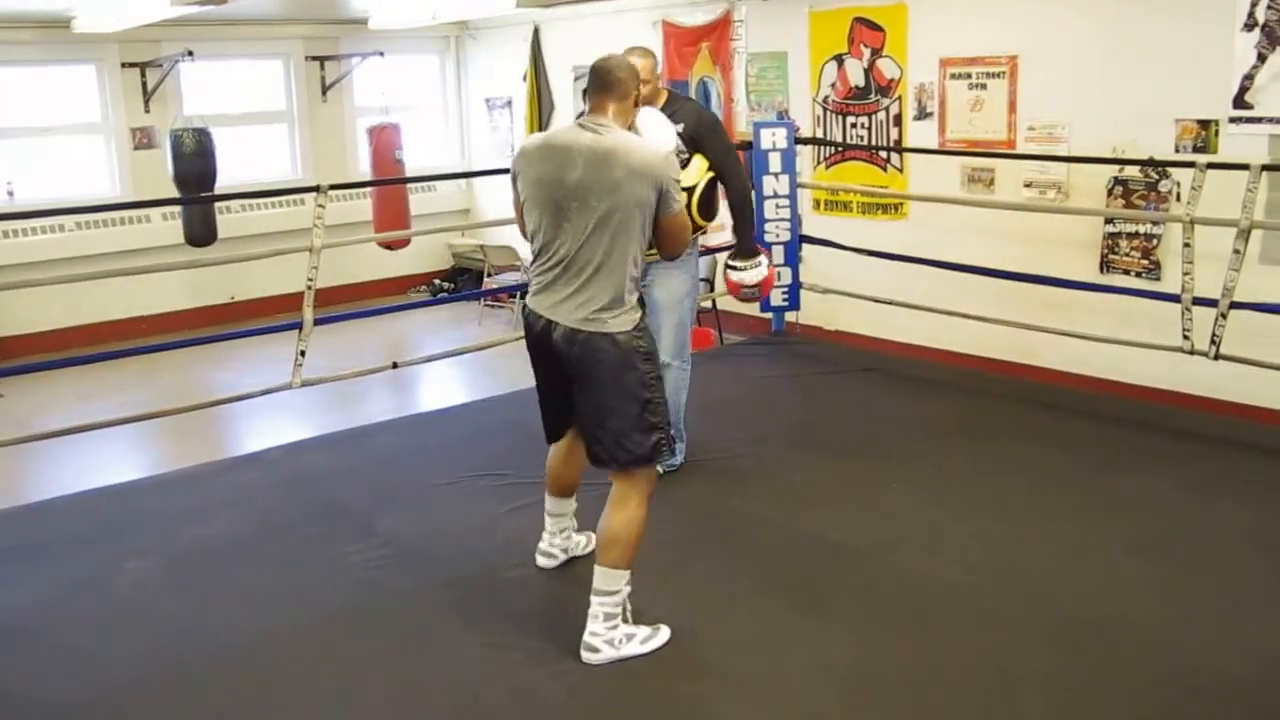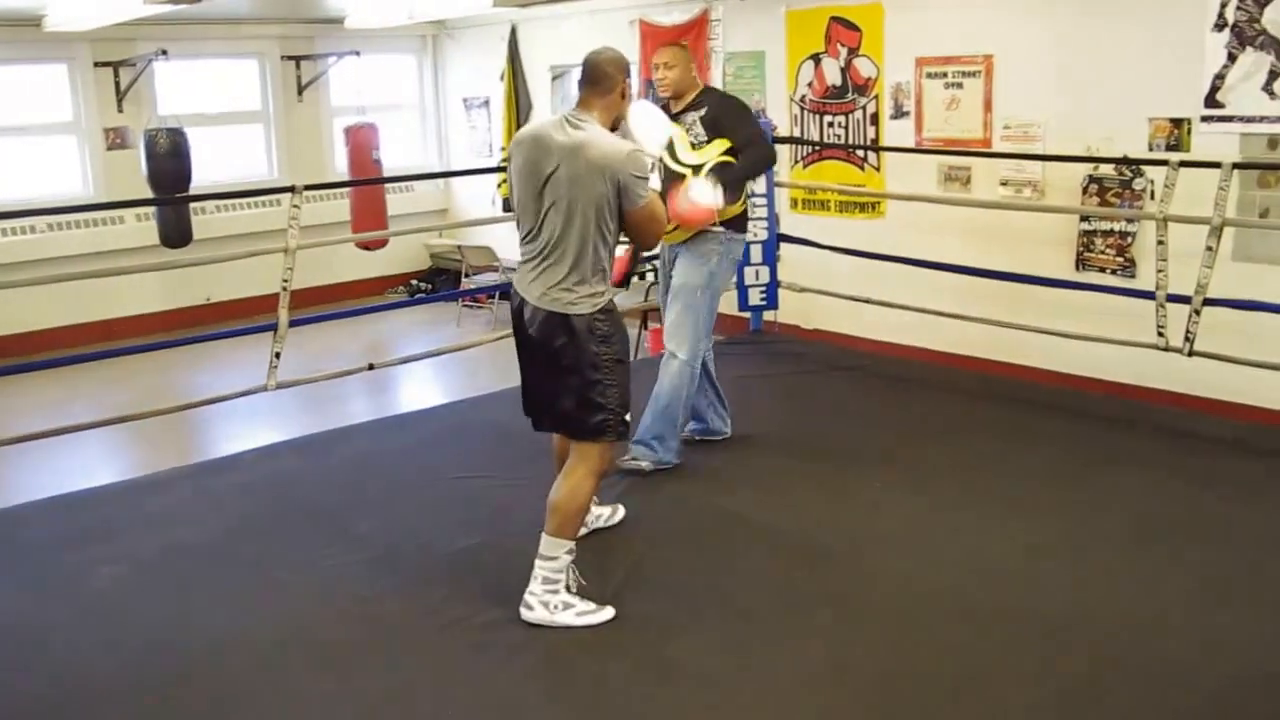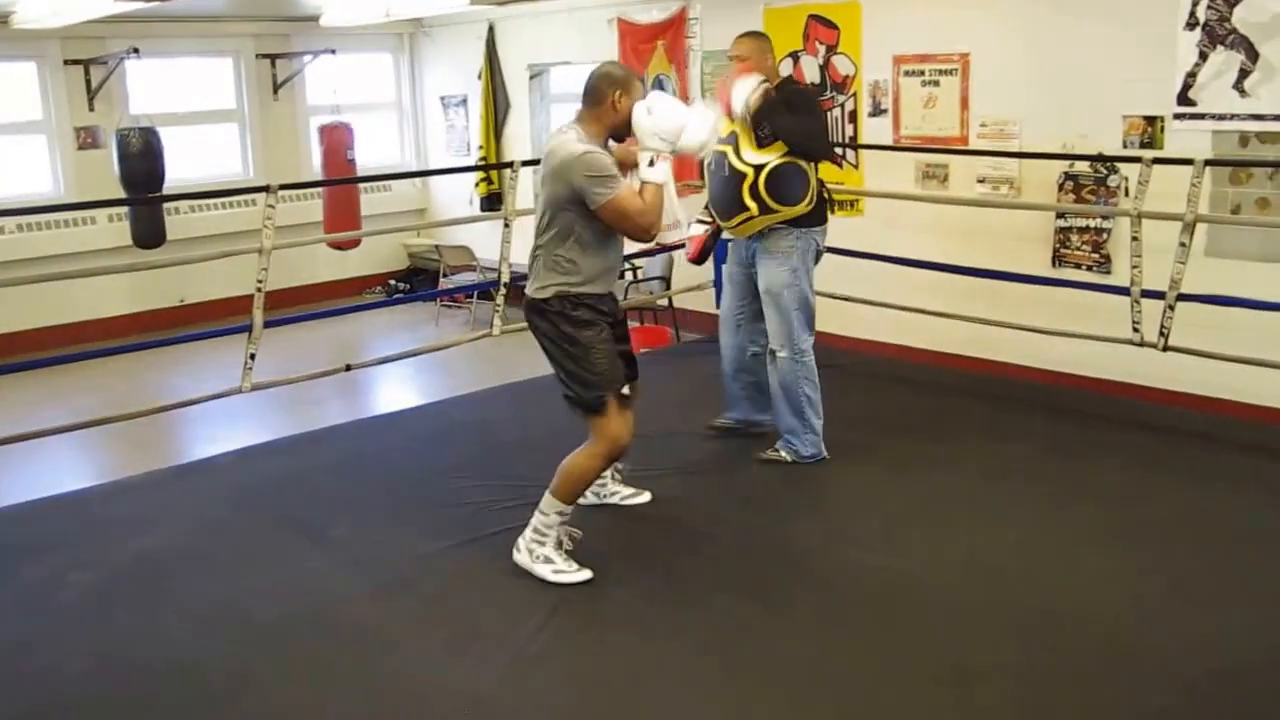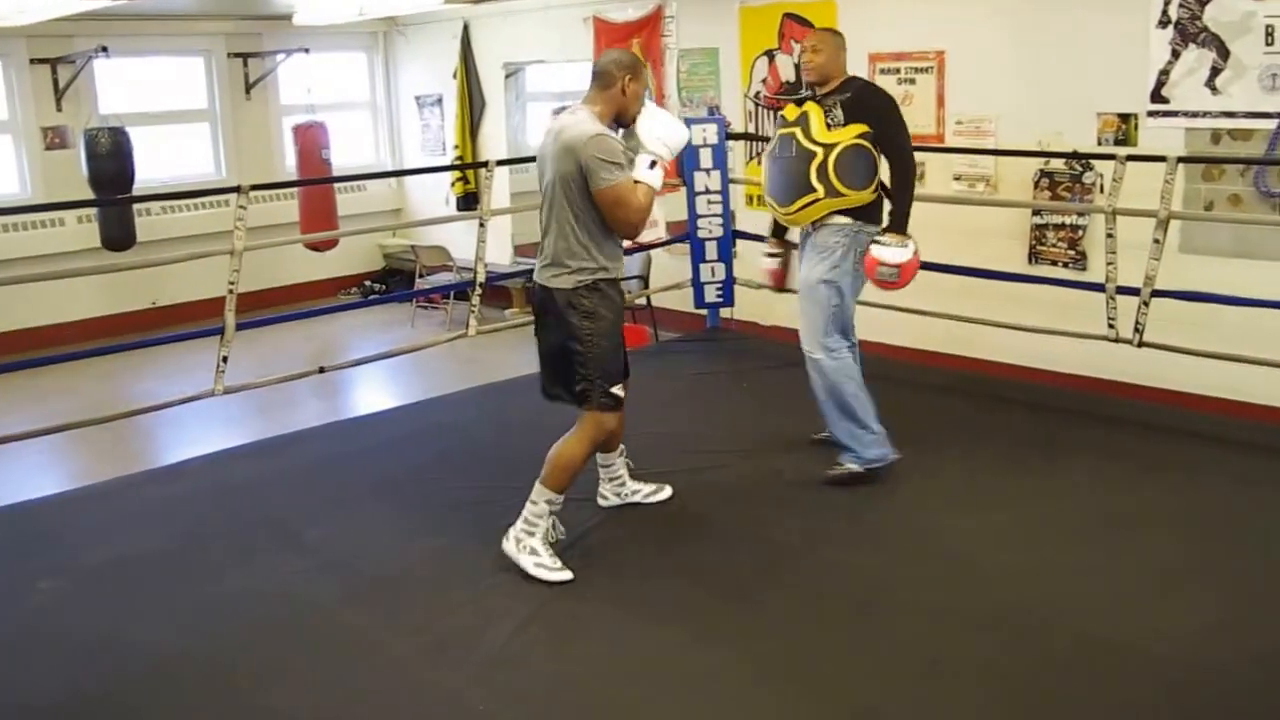
dt=0.7s
person 1, frame 1
left shoulder: (532, 151)
right shoulder: (654, 162)
right elbow: (675, 246)
left hip: (542, 318)
right hip: (607, 333)
left knee: (568, 433)
right knee: (632, 477)
left ankle: (556, 538)
right ankle: (606, 628)
person 1, frame 2
left shoulder: (527, 139)
right shoulder: (622, 156)
right elbow: (649, 238)
right wrist: (647, 170)
left hip: (529, 299)
right hip: (579, 315)
left knee: (571, 423)
right knee: (593, 450)
left ankle: (578, 512)
right ankle: (546, 591)
person 1, frame 3
left shoulder: (584, 141)
right shoulder: (582, 160)
left elbow: (621, 161)
right elbow: (644, 225)
right wrist: (658, 161)
left hip: (590, 295)
right hip: (566, 305)
left knee: (622, 388)
right knee: (613, 433)
left ankle: (600, 482)
right ankle: (538, 540)
person 1, frame 4
left shoulder: (561, 128)
right shoulder: (596, 141)
right elbow: (629, 223)
left wrist: (640, 159)
right wrist: (651, 162)
left hip: (582, 283)
right hip: (576, 292)
left knee: (613, 391)
right knee: (599, 420)
left ankle: (615, 483)
right ankle: (527, 532)
person 2, frame 1
left shoulder: (693, 119)
left elbow: (735, 180)
left wrist: (746, 247)
left hip: (673, 256)
left knee: (669, 355)
left ankle: (665, 449)
person 2, frame 2
left shoulder: (719, 108)
left elbow: (763, 154)
left wrist: (723, 184)
left hip: (713, 241)
right hip: (677, 242)
left knee: (681, 344)
right knee: (691, 338)
left ankle: (654, 447)
right ankle: (710, 421)
person 2, frame 3
left shoulder: (796, 99)
right shoulder: (741, 107)
left elbow: (818, 149)
left wrist: (766, 111)
right wrist: (711, 222)
left hip: (788, 236)
right hip: (747, 236)
left knee: (787, 343)
right knee: (737, 326)
left ankle: (803, 442)
right ankle: (751, 411)
person 2, frame 4
left shoulder: (865, 98)
right shoulder: (807, 106)
left elbow: (902, 161)
left wrist: (896, 225)
right wrist: (776, 239)
left hip: (842, 232)
right hip: (813, 232)
left knee: (824, 342)
right knee: (832, 336)
left ankle: (868, 448)
right ankle: (848, 425)
